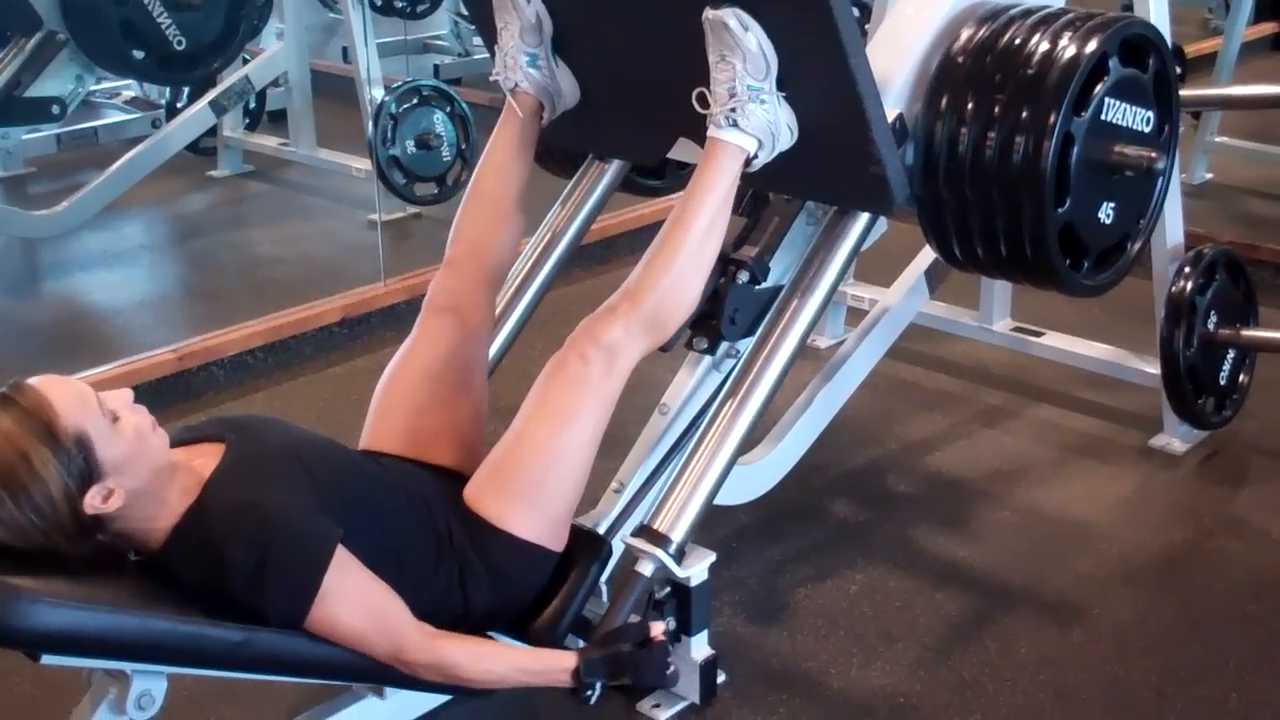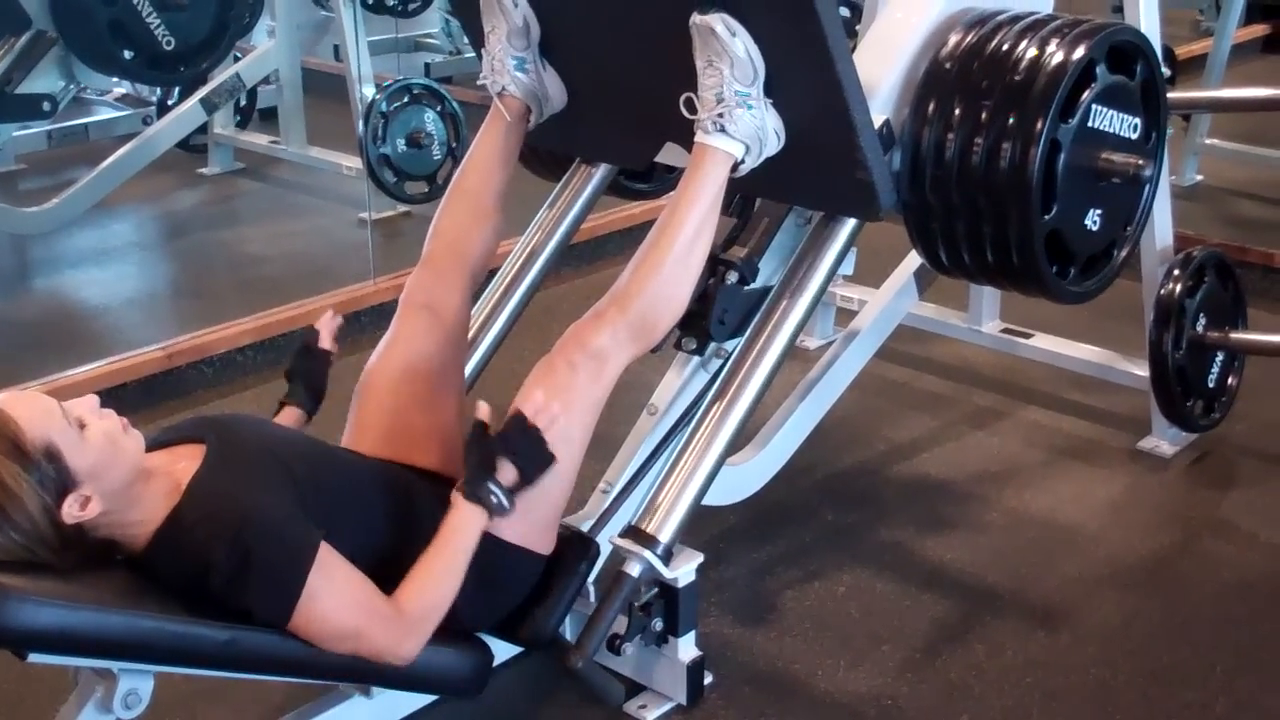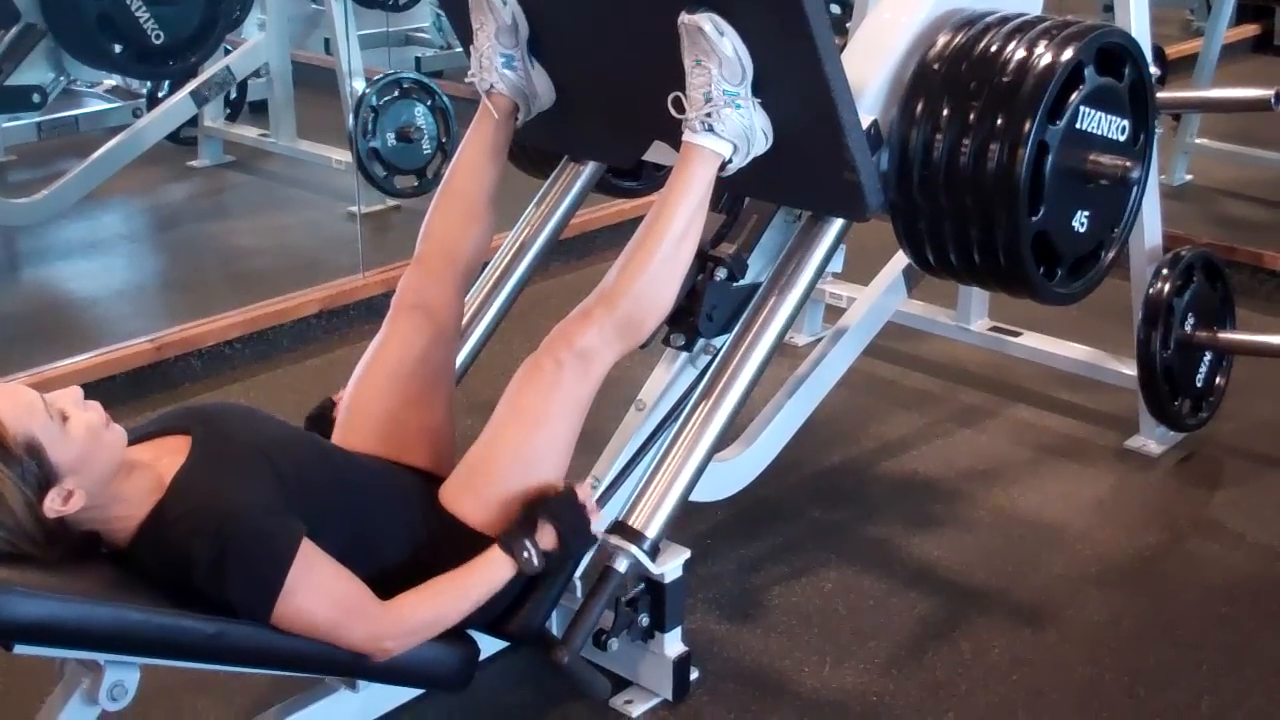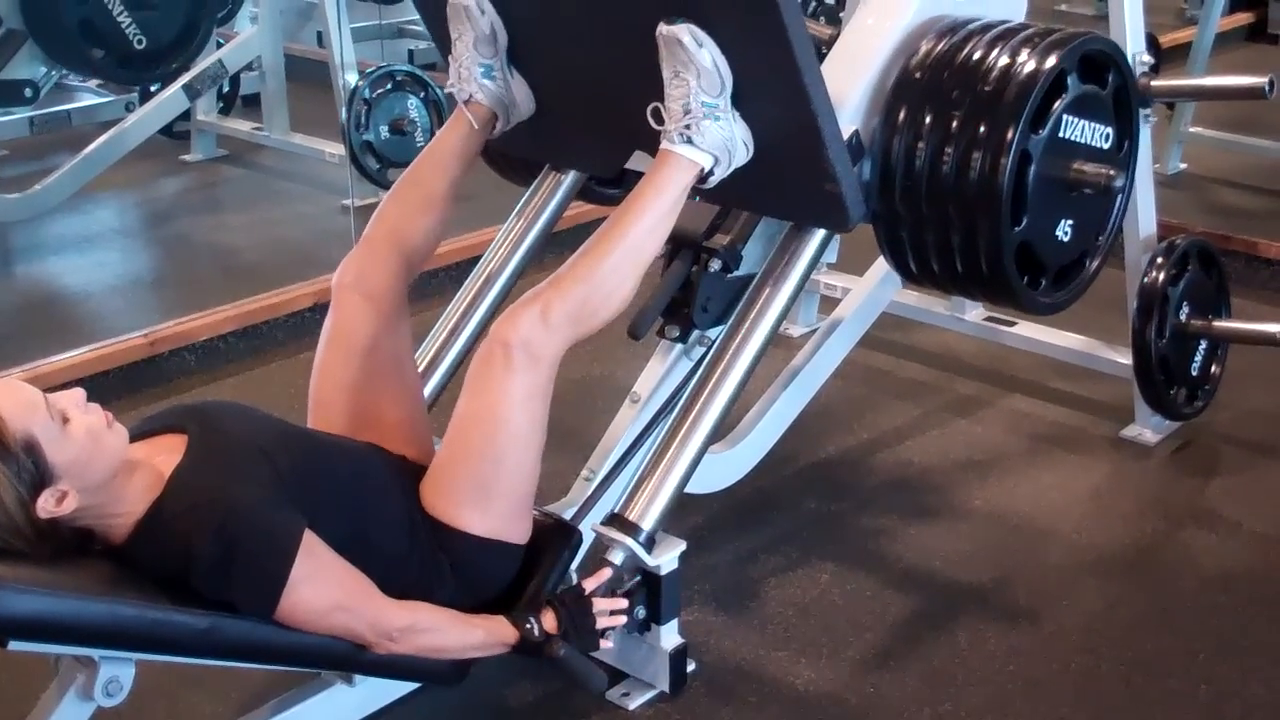
dt=0.7s
person 1, frame 1
left shoulder: (163, 479)
right shoulder: (252, 531)
right elbow: (420, 651)
right wrist: (593, 666)
left hip: (412, 495)
right hip: (478, 560)
left knee: (459, 294)
right knee: (608, 339)
left ankle: (528, 99)
right ankle: (736, 136)
person 1, frame 2
left shoulder: (152, 461)
right shoulder: (234, 536)
right elbow: (397, 635)
left wrist: (297, 399)
right wrist: (485, 490)
left hip: (392, 498)
right hip: (467, 565)
left knee: (434, 292)
right knee: (595, 345)
left ankle: (515, 95)
right ankle: (725, 137)
person 1, frame 3
left shoulder: (132, 462)
right shoulder: (215, 530)
right elbow: (379, 632)
left wrist: (312, 435)
right wrist: (523, 548)
left hip: (384, 490)
right hip: (443, 554)
left knee: (428, 292)
right knee: (581, 343)
left ankle: (503, 97)
right ankle: (713, 138)
person 1, frame 4
left shoulder: (131, 461)
right shoulder: (215, 526)
right elbow: (385, 628)
right wrist: (541, 628)
left hip: (377, 484)
right hip: (444, 558)
left knee: (366, 279)
right knee: (525, 334)
left ankle: (481, 106)
right ankle: (691, 149)
